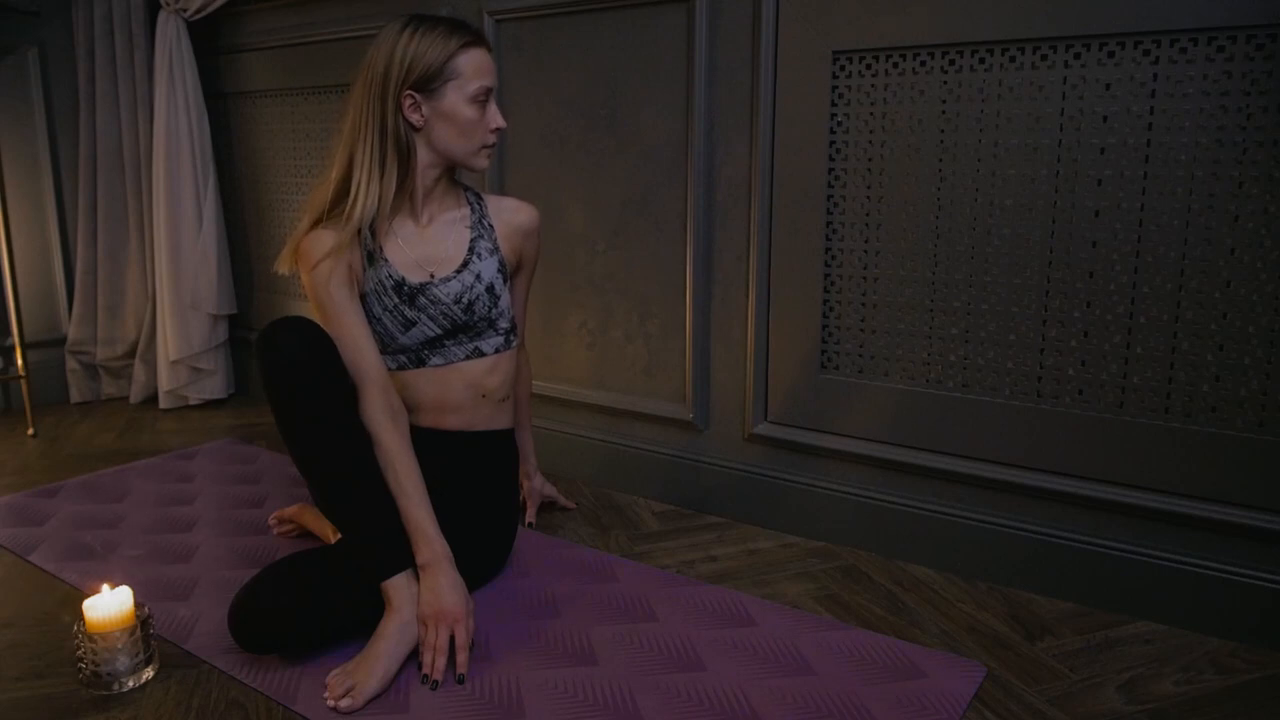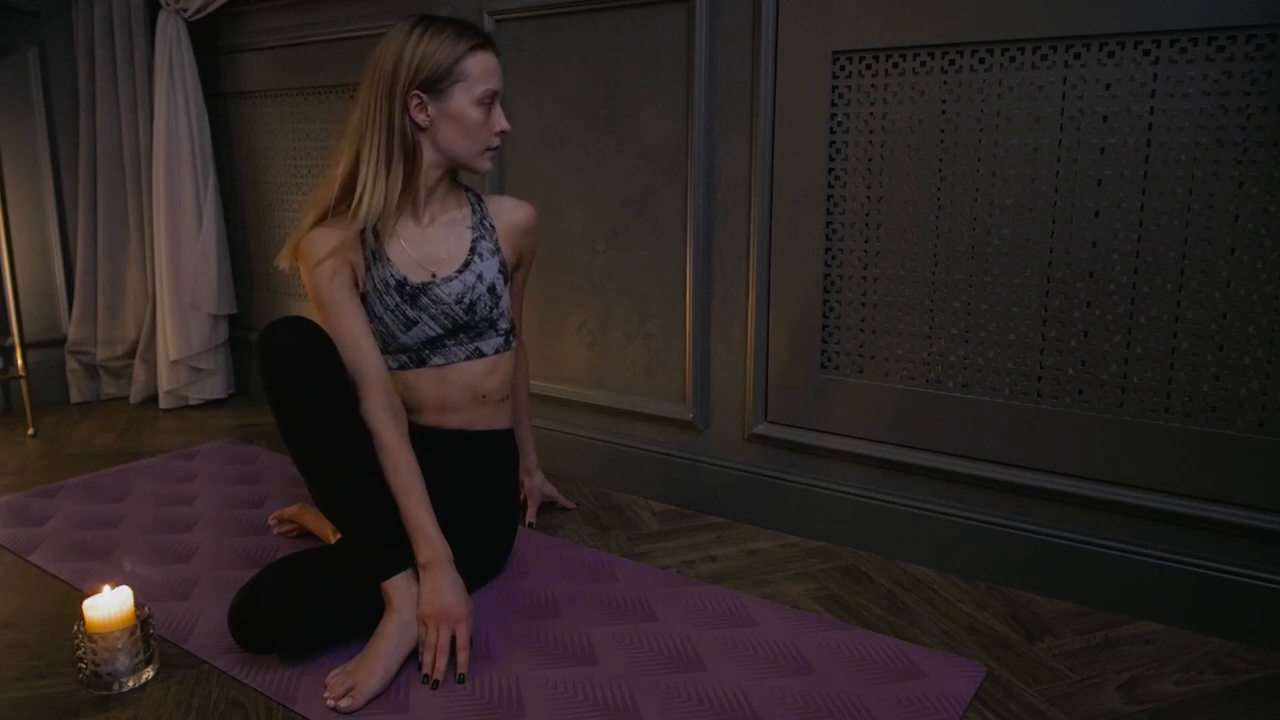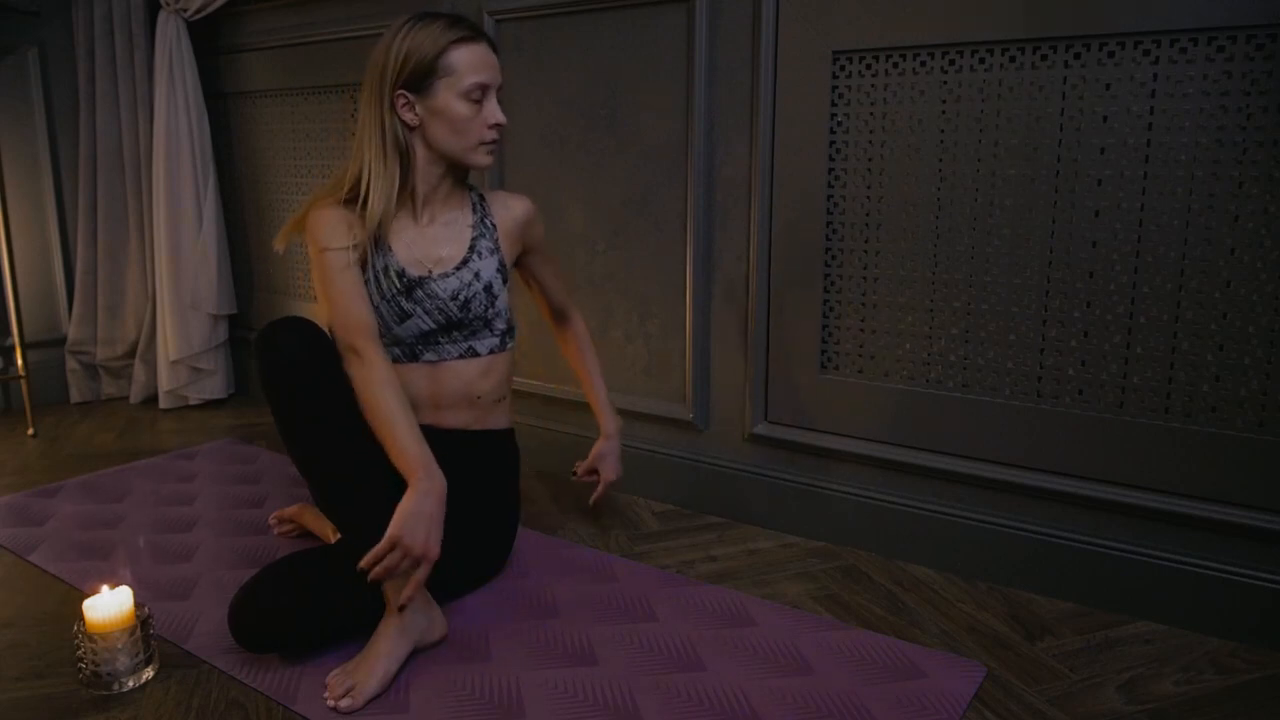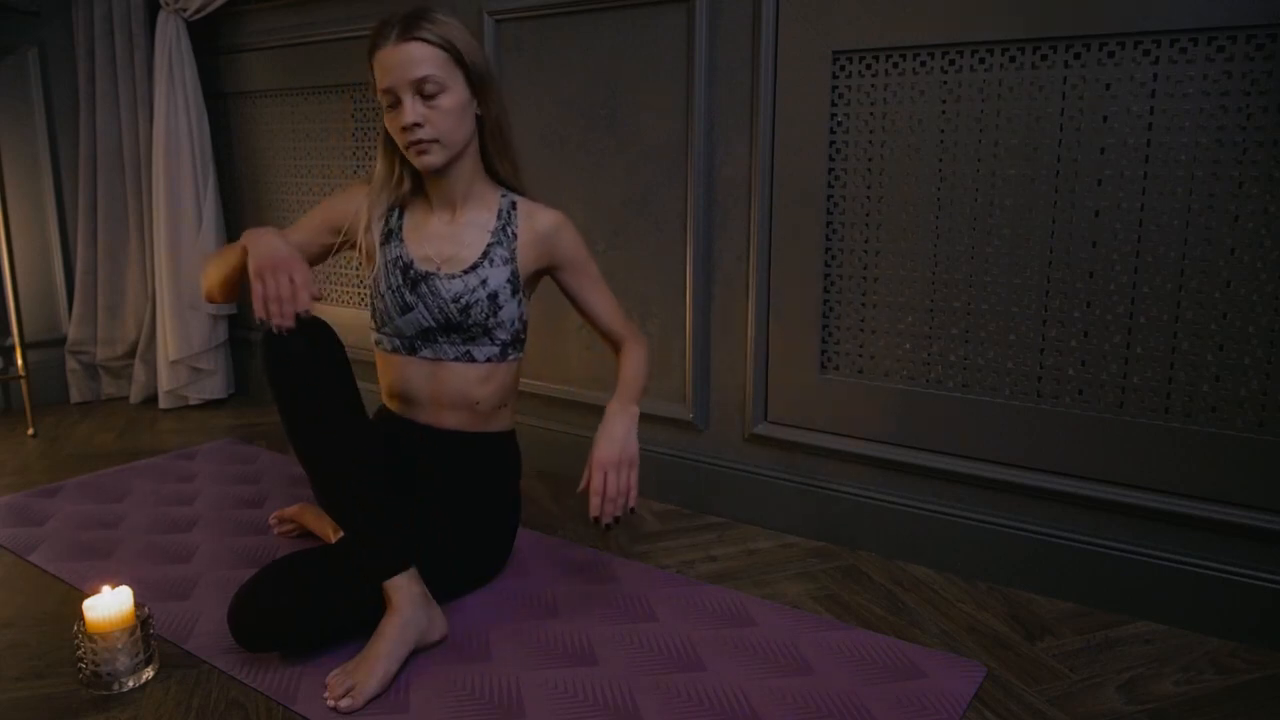
dt=1s
person 1, frame 1
left shoulder: (514, 225)
right shoulder: (335, 245)
right elbow: (376, 400)
left wrist: (527, 466)
right wrist: (430, 561)
left hip: (478, 487)
right hip: (391, 466)
left knee: (265, 616)
right knee: (288, 342)
left ankle: (350, 526)
right ankle: (401, 587)
person 1, frame 2
left shoulder: (512, 224)
right shoulder: (336, 244)
right elbow: (376, 402)
left wrist: (528, 465)
right wrist: (431, 563)
left hip: (477, 487)
right hip: (389, 468)
left knee: (264, 617)
right knee: (288, 343)
left ankle: (348, 525)
person 1, frame 3
left shoulder: (511, 218)
right shoulder: (341, 223)
left elbow: (564, 318)
right elbow: (361, 352)
left wrist: (608, 428)
right wrist: (421, 485)
left hip: (478, 483)
right hip: (389, 465)
left knee: (263, 616)
right knee: (287, 341)
left ankle: (350, 523)
right ankle: (361, 521)
person 1, frame 4
left shoulder: (538, 228)
right shoulder: (367, 210)
left elbow: (630, 341)
right elbow: (214, 284)
left wrist: (620, 415)
right wrist: (260, 242)
left hip: (474, 484)
right hip: (387, 456)
left knee: (260, 615)
right knee: (293, 334)
left ankle: (353, 526)
right ankle: (357, 522)
